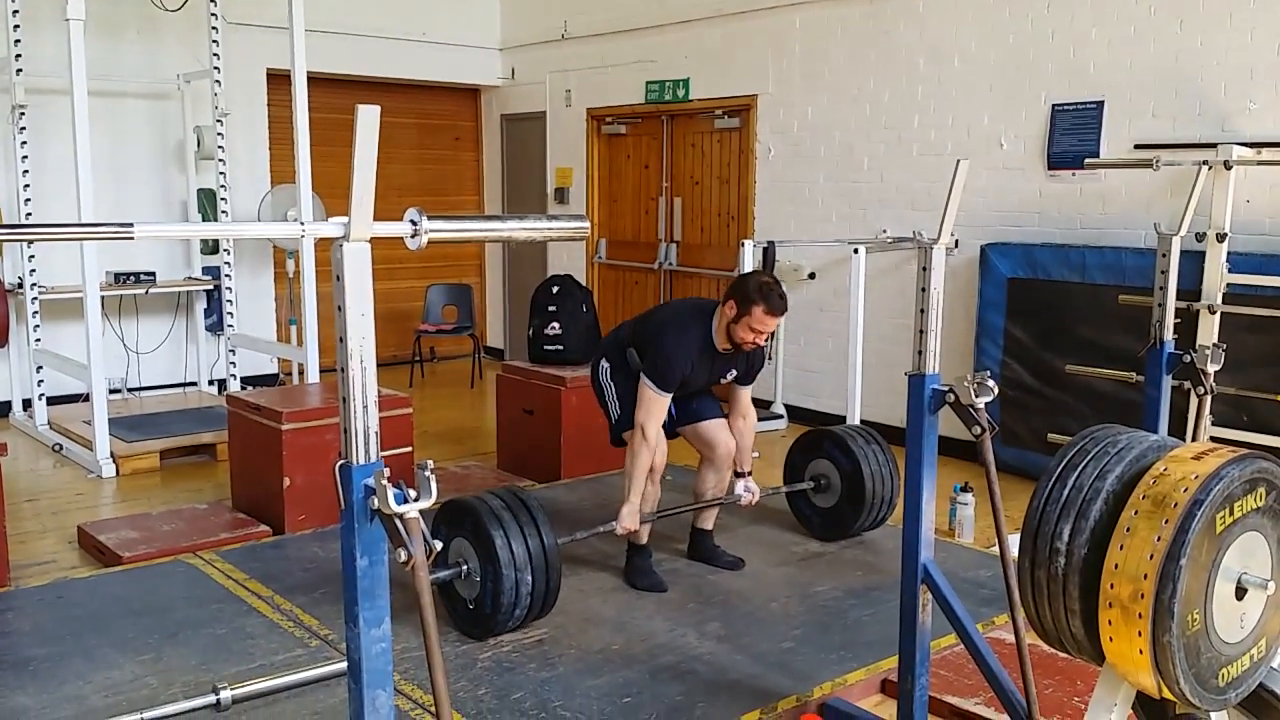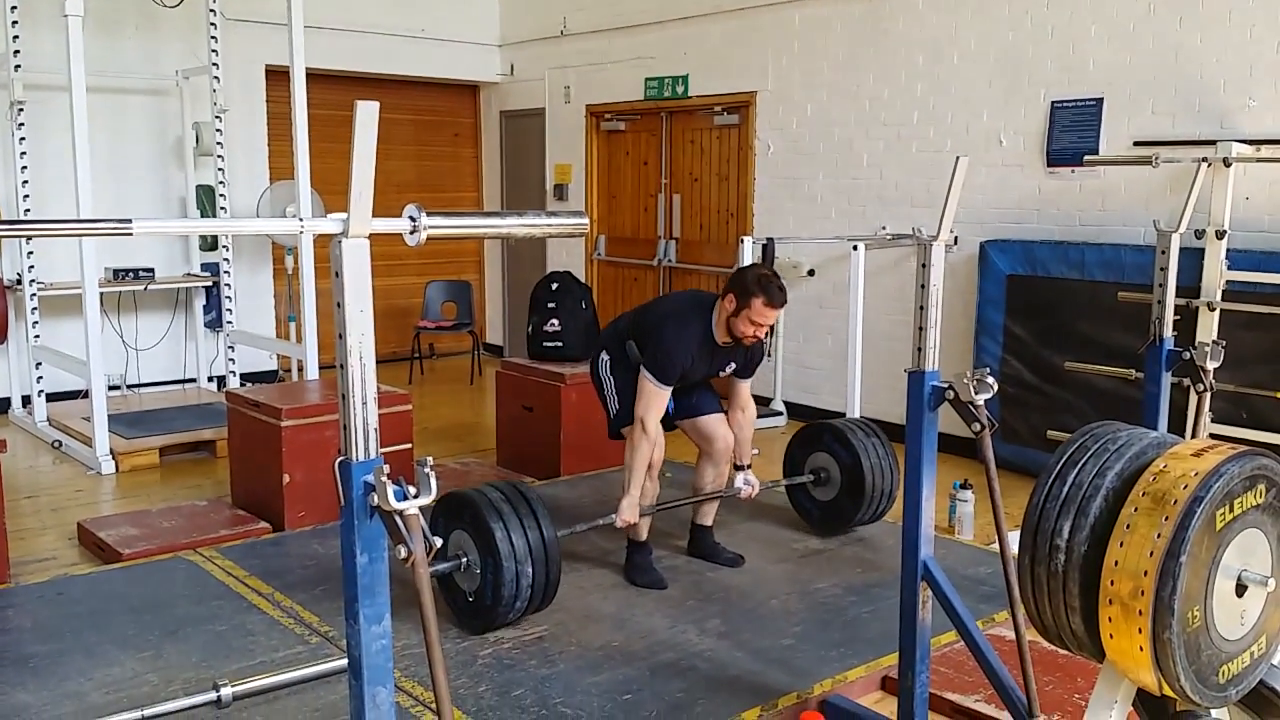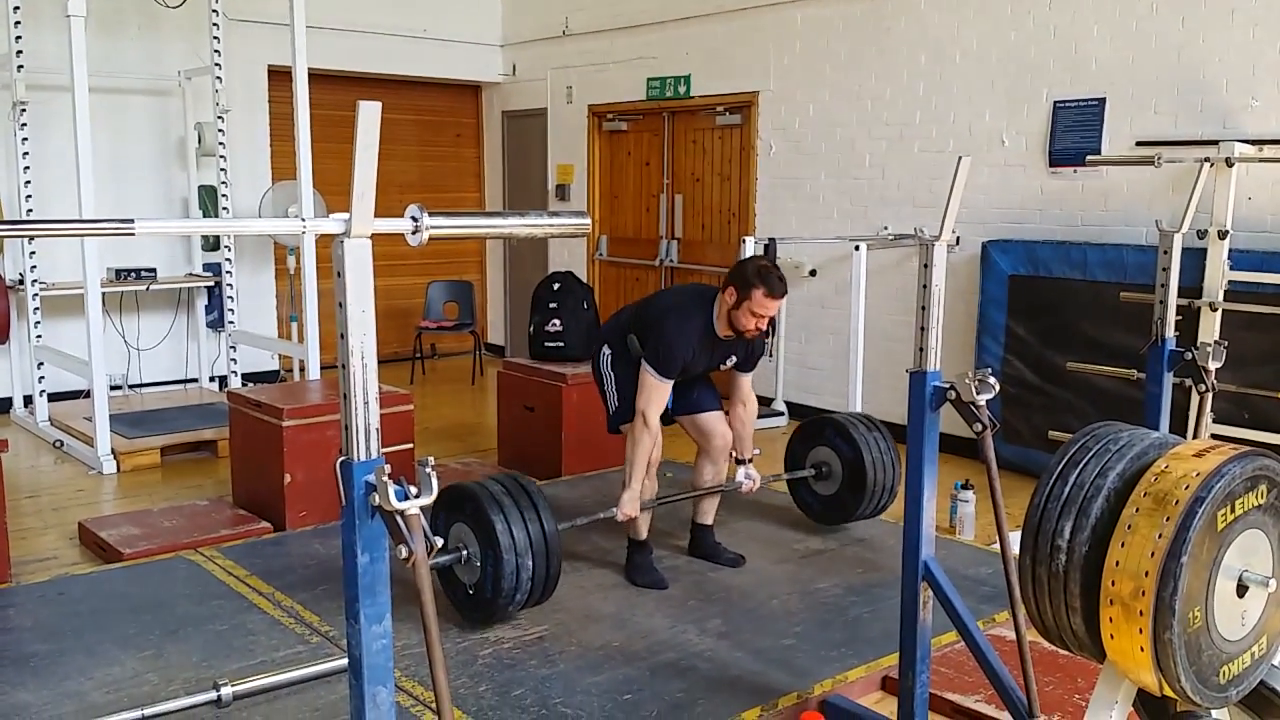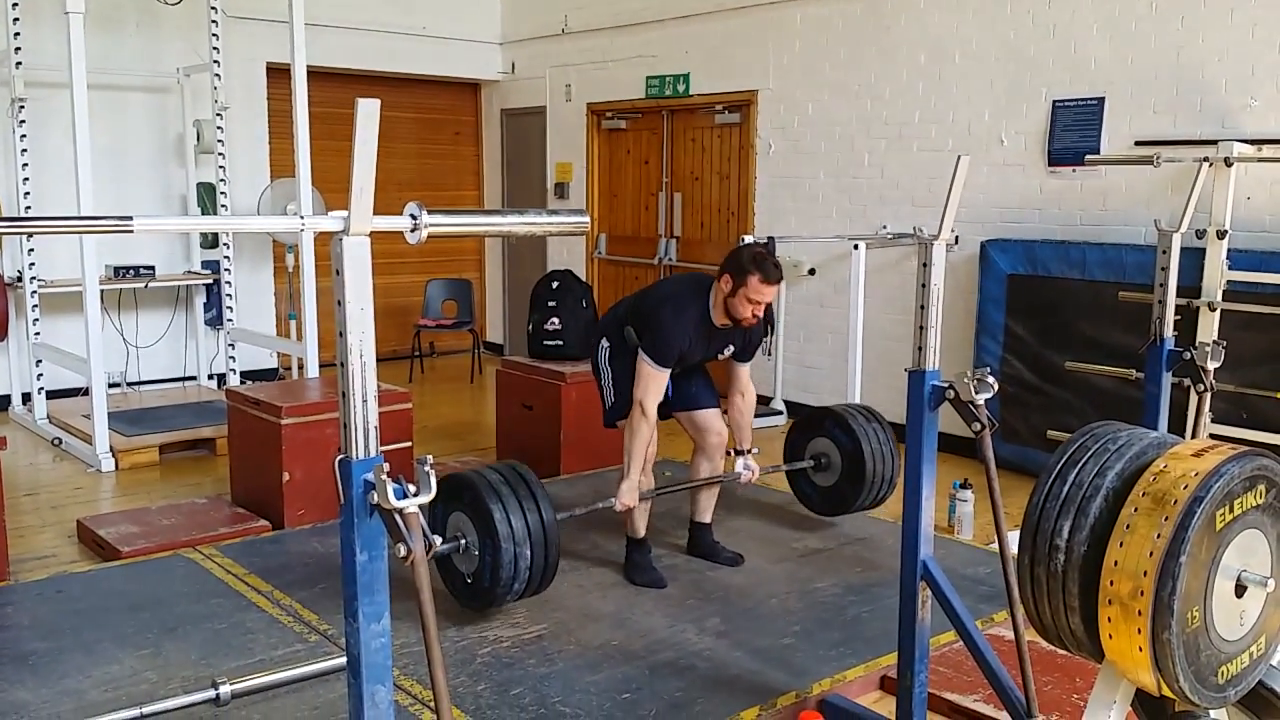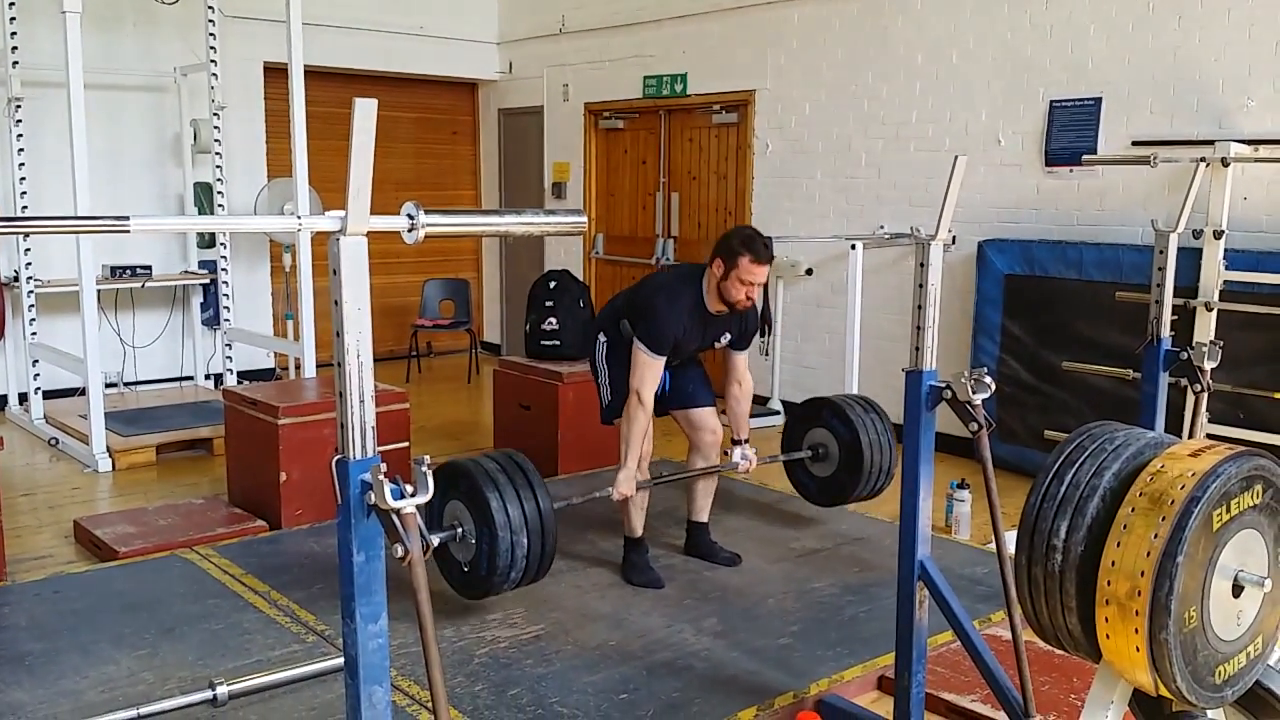
dt=0.1s
person 1, frame 1
left shoulder: (750, 350)
right shoulder: (679, 341)
left elbow: (743, 412)
right elbow: (647, 429)
left wrist: (744, 475)
right wrist: (630, 505)
right hip: (623, 371)
left knee: (723, 448)
right knee: (655, 457)
left ankle: (701, 541)
right ankle: (638, 555)
person 1, frame 2
left shoulder: (749, 343)
right shoulder: (678, 335)
left elbow: (742, 406)
right elbow: (647, 422)
left wrist: (743, 468)
right wrist: (630, 497)
right hip: (623, 364)
left knee: (721, 443)
right knee: (653, 453)
left ankle: (701, 537)
right ankle: (638, 552)
person 1, frame 3
left shoulder: (751, 337)
right shoulder: (680, 329)
left elbow: (743, 400)
right elbow: (648, 416)
left wrist: (745, 462)
right wrist: (631, 491)
right hip: (625, 358)
left knee: (719, 440)
right knee: (650, 451)
left ankle: (702, 537)
right ankle: (638, 552)
person 1, frame 4
left shoulder: (750, 326)
right shoulder: (675, 317)
left elbow: (742, 390)
right elbow: (645, 405)
left wrist: (744, 453)
right wrist: (629, 480)
left hip: (681, 361)
right hip: (623, 351)
left knee: (715, 437)
right knee: (645, 448)
left ankle: (701, 535)
right ankle: (637, 550)
person 1, frame 5
left shoulder: (744, 315)
right shoulder: (669, 305)
left elbow: (739, 380)
right elbow: (642, 394)
left wrist: (741, 442)
right wrist: (627, 470)
left hip: (676, 354)
right hip: (621, 347)
left knee: (710, 436)
right knee: (643, 446)
left ankle: (698, 536)
right ankle: (634, 551)
